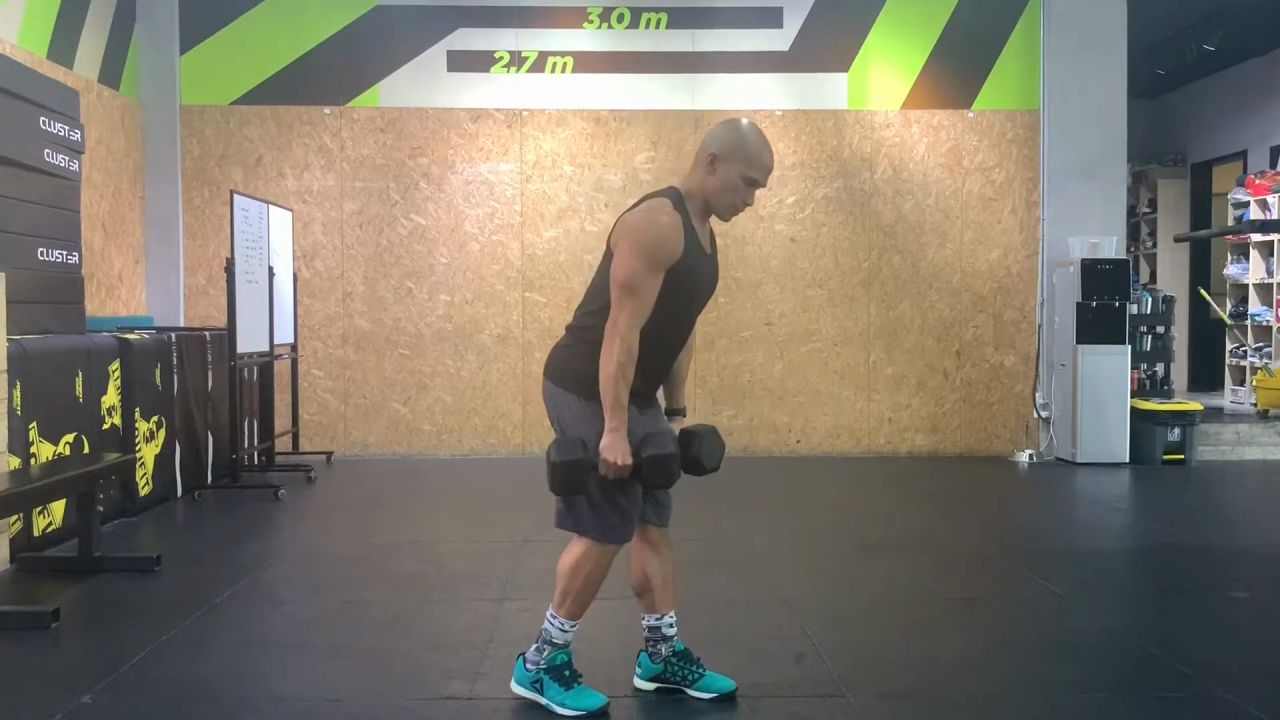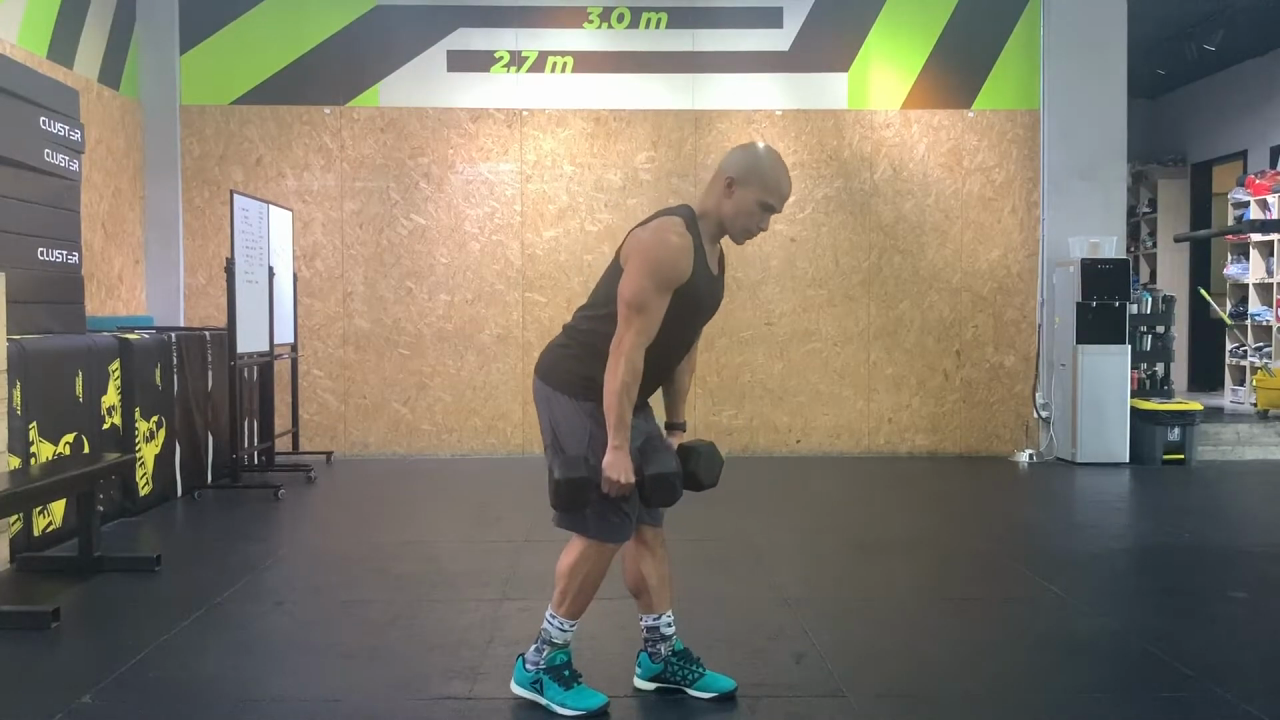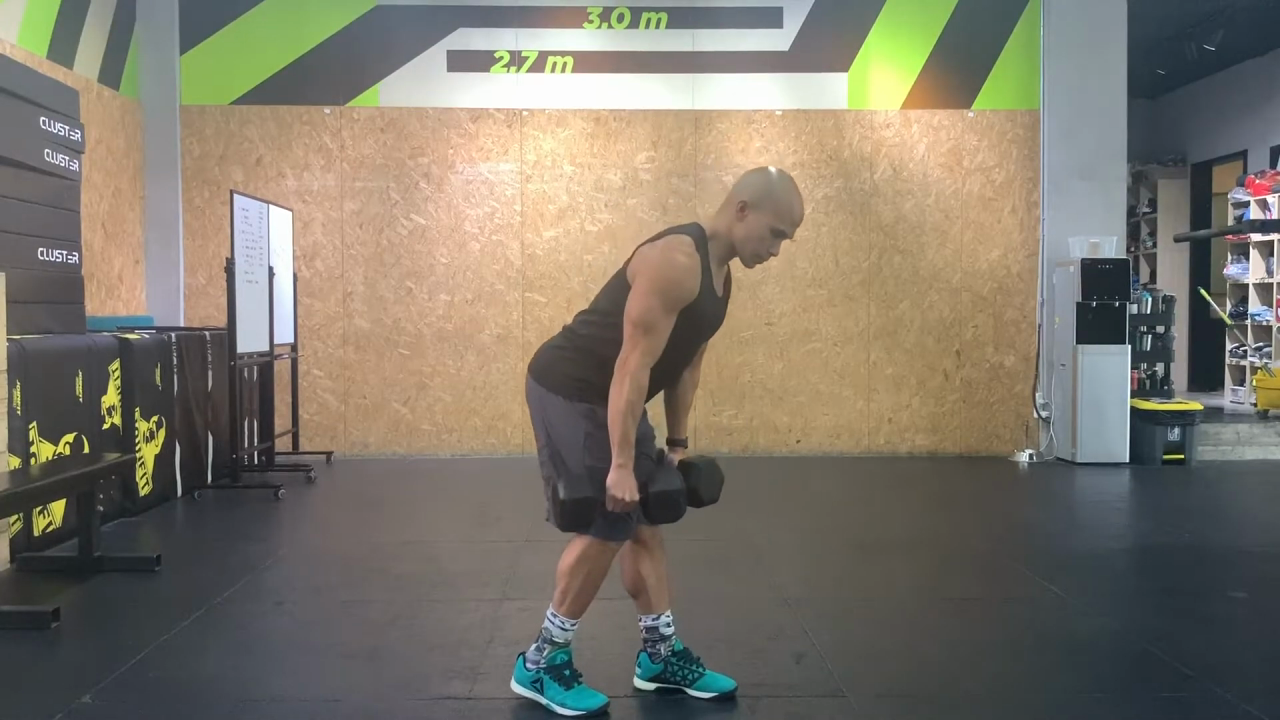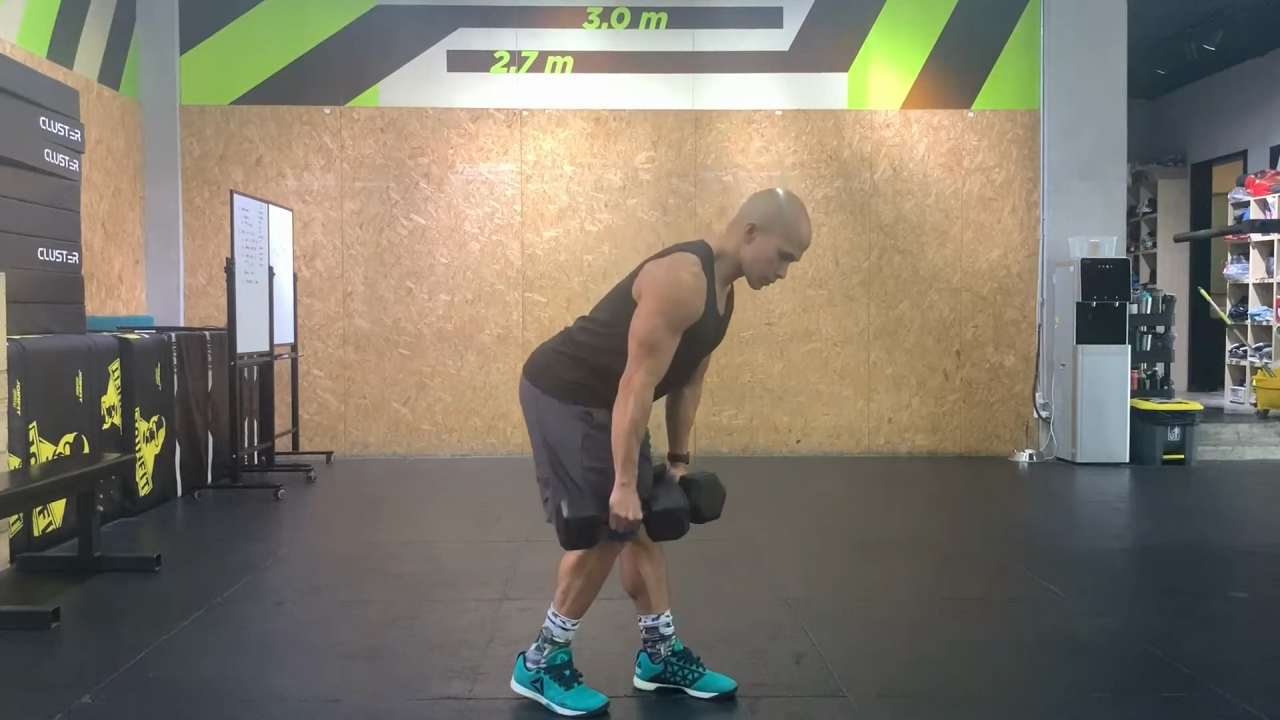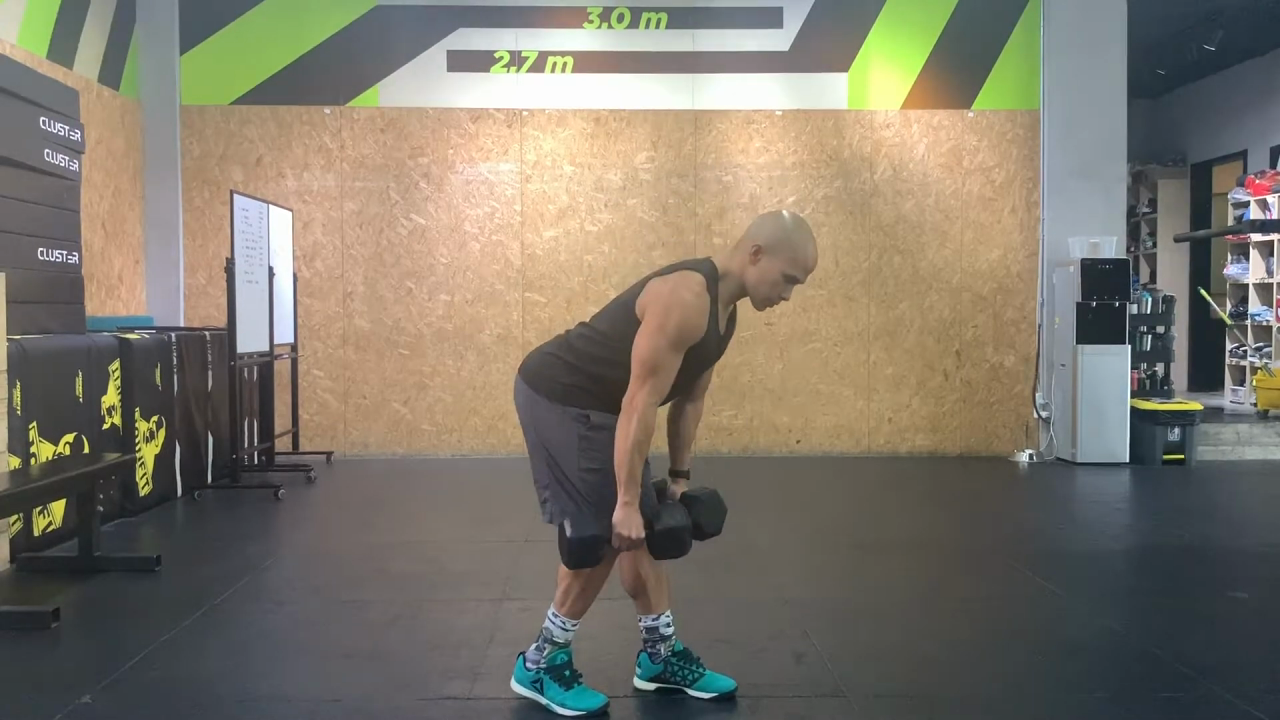
dt=0.2s
person 1, frame 1
left shoulder: (702, 234)
right shoulder: (655, 223)
right elbow: (622, 331)
left wrist: (675, 412)
right wrist: (613, 429)
left hip: (636, 394)
right hip: (589, 392)
left knee: (653, 524)
right knee: (605, 529)
left ankle: (662, 653)
right ankle: (541, 664)
person 1, frame 2
left shoulder: (712, 253)
right shoulder: (666, 242)
left elbow: (682, 347)
right elbow: (628, 348)
left wrist: (676, 428)
right wrist: (616, 447)
left hip: (622, 398)
right hip: (578, 390)
left knee: (646, 524)
right knee: (604, 528)
left ankle: (661, 654)
right ankle: (540, 664)
person 1, frame 3
left shoulder: (719, 273)
right shoulder: (675, 261)
left elbow: (686, 364)
right elbow: (633, 366)
left wrist: (677, 445)
right wrist: (621, 466)
left hip: (612, 399)
right hip: (570, 391)
left knee: (644, 525)
right knee: (605, 527)
left ankle: (661, 654)
right ankle: (540, 664)
person 1, frame 4
left shoulder: (721, 291)
right shoulder: (681, 280)
left elbow: (687, 381)
right elbow: (636, 385)
left wrist: (679, 461)
right wrist: (625, 484)
left hip: (603, 402)
right hip: (564, 394)
left knee: (643, 527)
right knee: (606, 529)
left ankle: (661, 655)
right ankle: (540, 663)
person 1, frame 5
left shoulder: (723, 309)
right shoulder: (684, 299)
left elbow: (689, 399)
right elbow: (640, 404)
left wrist: (680, 476)
right wrist: (626, 503)
left hip: (595, 403)
right hip: (557, 395)
left knee: (642, 530)
right knee: (608, 532)
left ankle: (661, 655)
right ankle: (540, 663)
